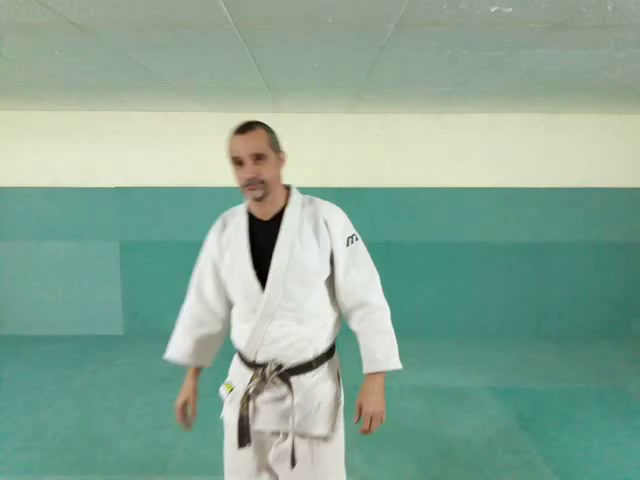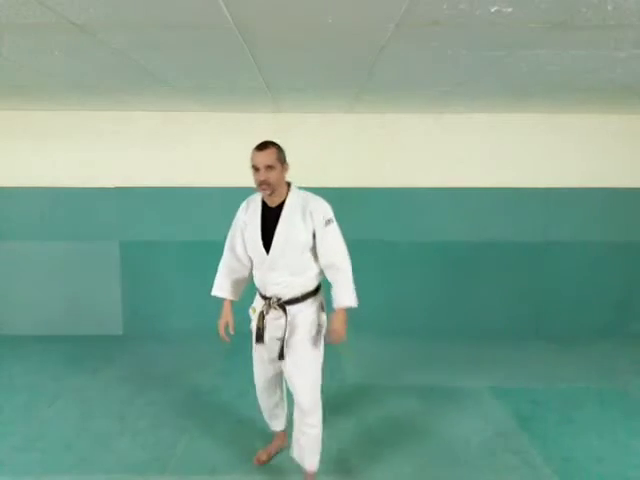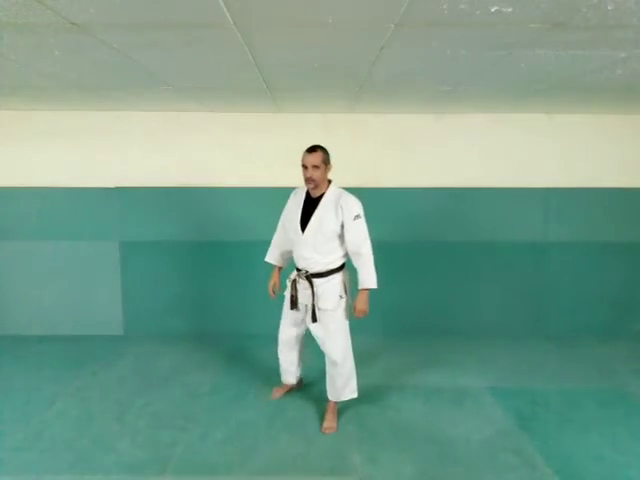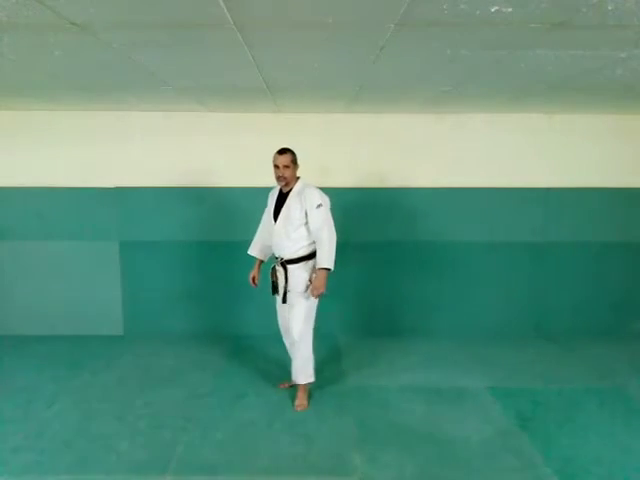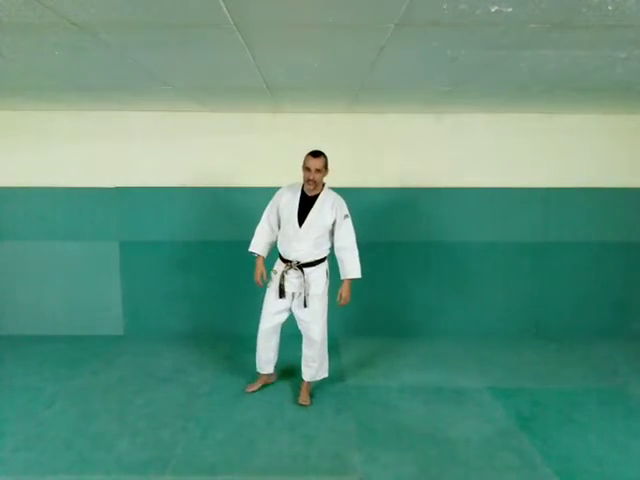
dt=1s
person 1, frame 1
left shoulder: (326, 221)
right shoulder: (224, 231)
left elbow: (365, 301)
right elbow: (205, 307)
left wrist: (373, 382)
right wrist: (191, 378)
left hip: (313, 385)
right hip: (249, 388)
person 1, frame 2
left shoulder: (313, 207)
right shoulder: (248, 210)
left elbow: (337, 261)
right elbow: (235, 260)
left wrist: (341, 313)
right wrist: (227, 306)
left hip: (304, 312)
right hip: (266, 310)
left knee: (304, 393)
right knee: (266, 381)
right ankle: (279, 435)
person 1, frame 3
left shoulder: (346, 203)
right shoulder: (296, 197)
left elbow: (361, 249)
right elbow: (284, 235)
left wrist: (363, 293)
right wrist: (276, 271)
left hip: (329, 285)
right hip: (299, 282)
left knee: (335, 347)
right knee: (288, 336)
left ankle: (333, 406)
right ankle: (291, 380)
person 1, frame 4
left shoulder: (312, 196)
right shoulder: (274, 195)
left elbow: (325, 236)
right elbow: (267, 232)
left wrist: (322, 273)
right wrist: (257, 265)
left hip: (304, 271)
right hip: (282, 271)
left knee: (299, 329)
right knee: (287, 327)
left ankle: (303, 385)
right ankle: (300, 374)
person 1, frame 5
left shoulder: (335, 203)
right shoulder: (285, 194)
left elbow: (346, 244)
right elbow: (267, 227)
left wrist: (347, 282)
right wrist: (260, 260)
left hip: (314, 275)
right hip: (283, 271)
left knee: (314, 331)
right knee: (268, 325)
left ankle: (307, 383)
right ankle: (266, 373)
